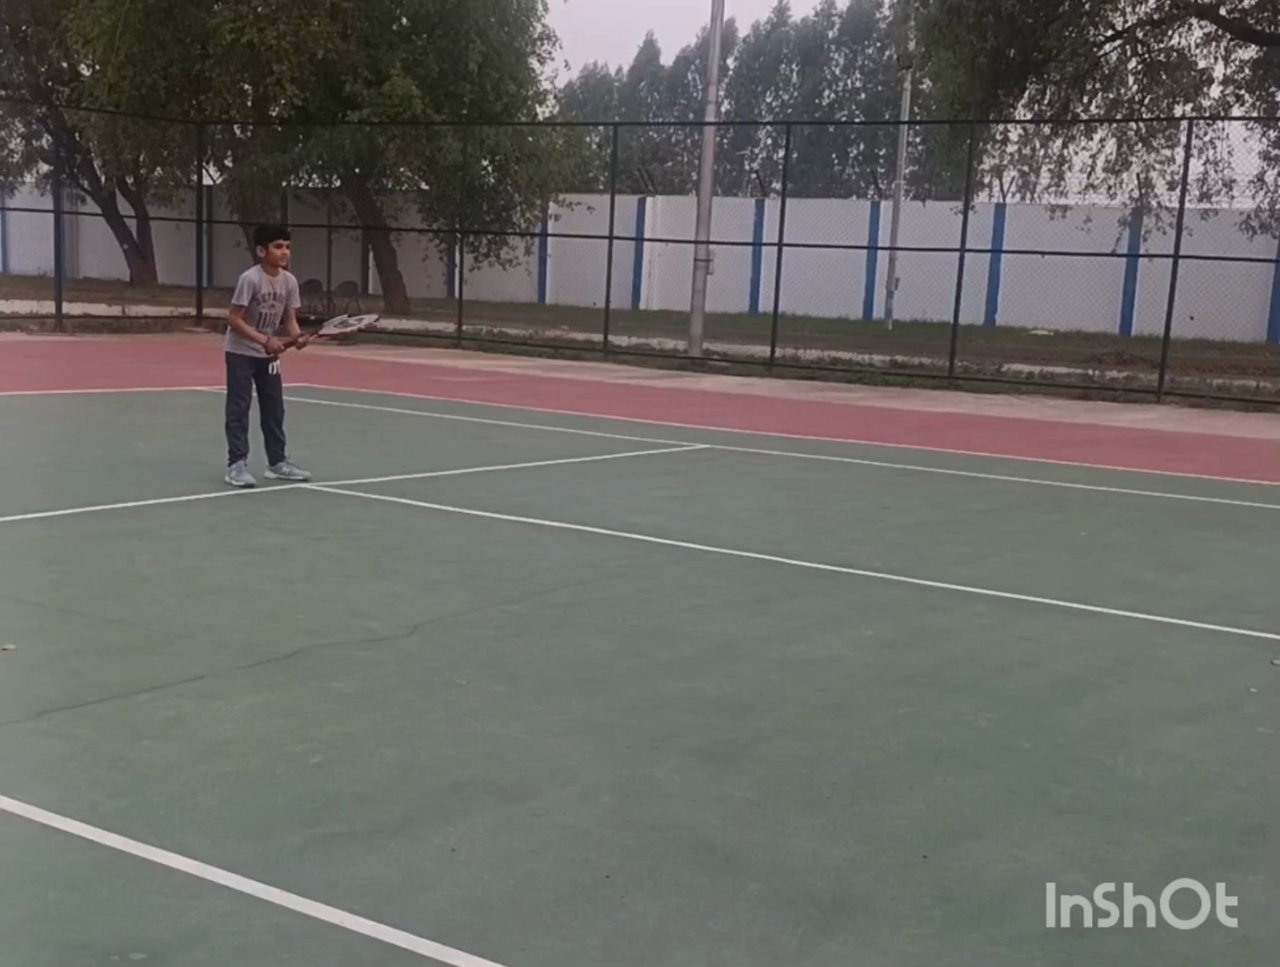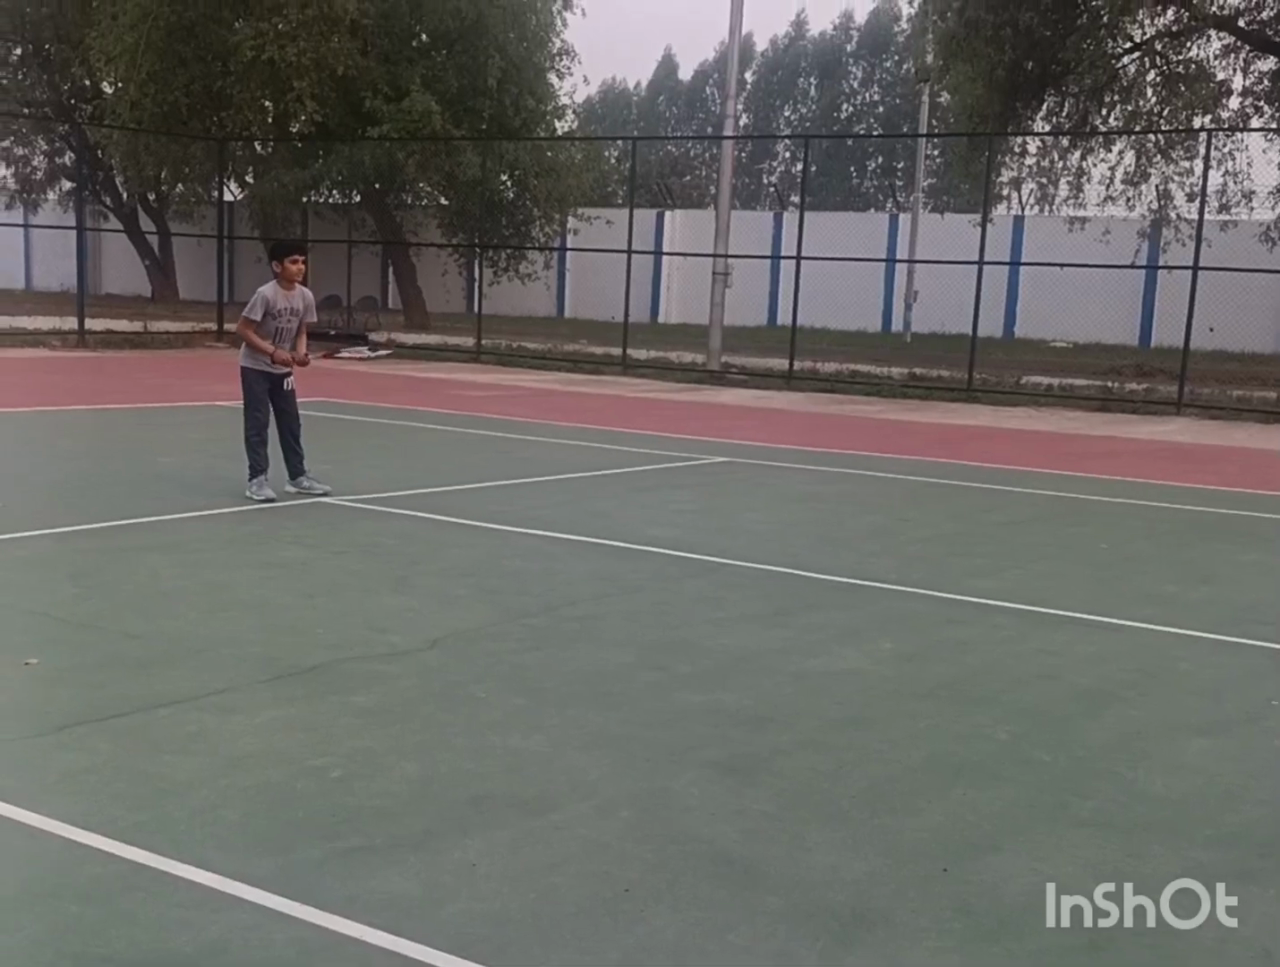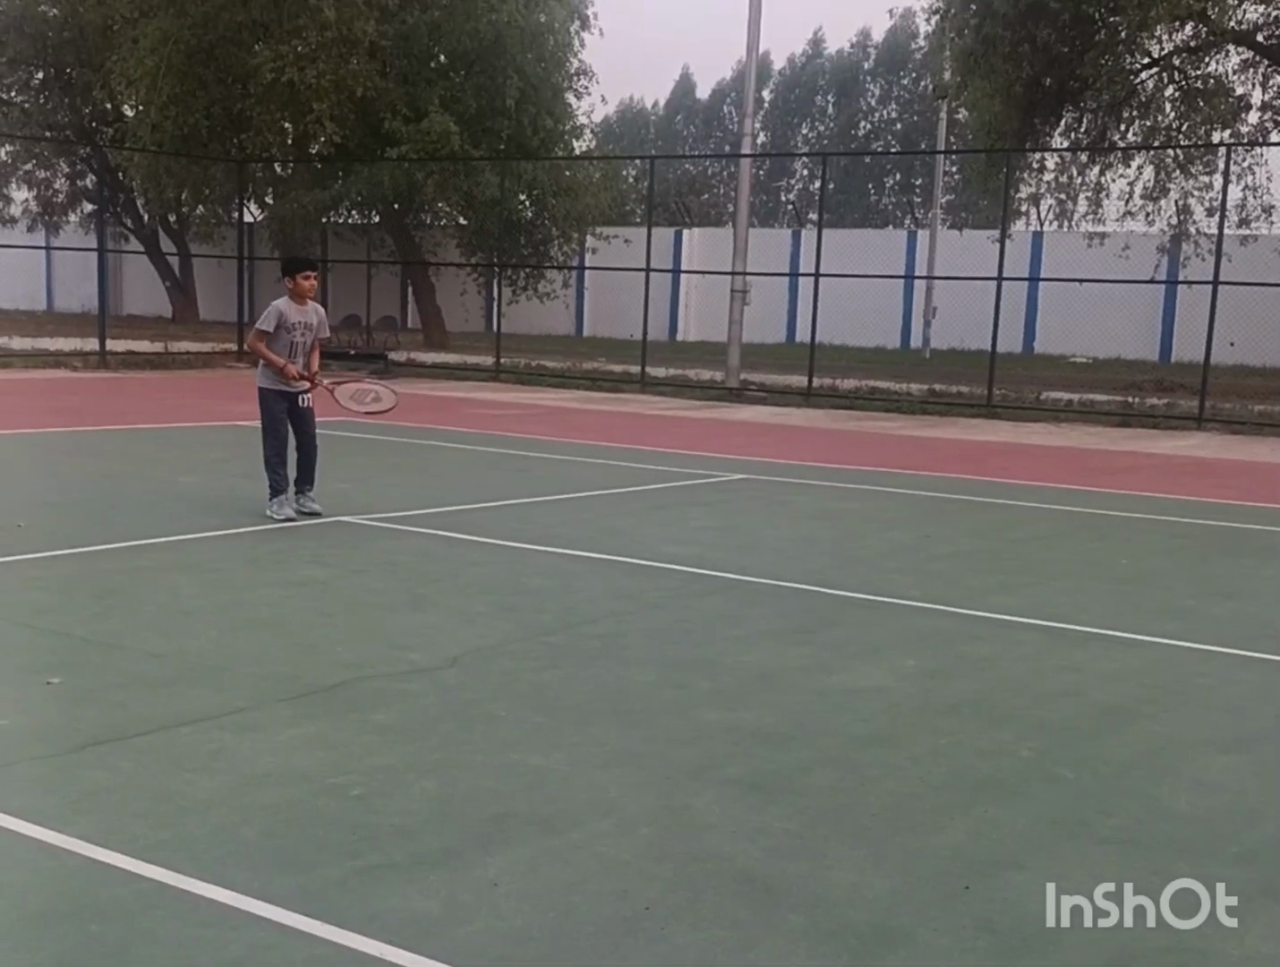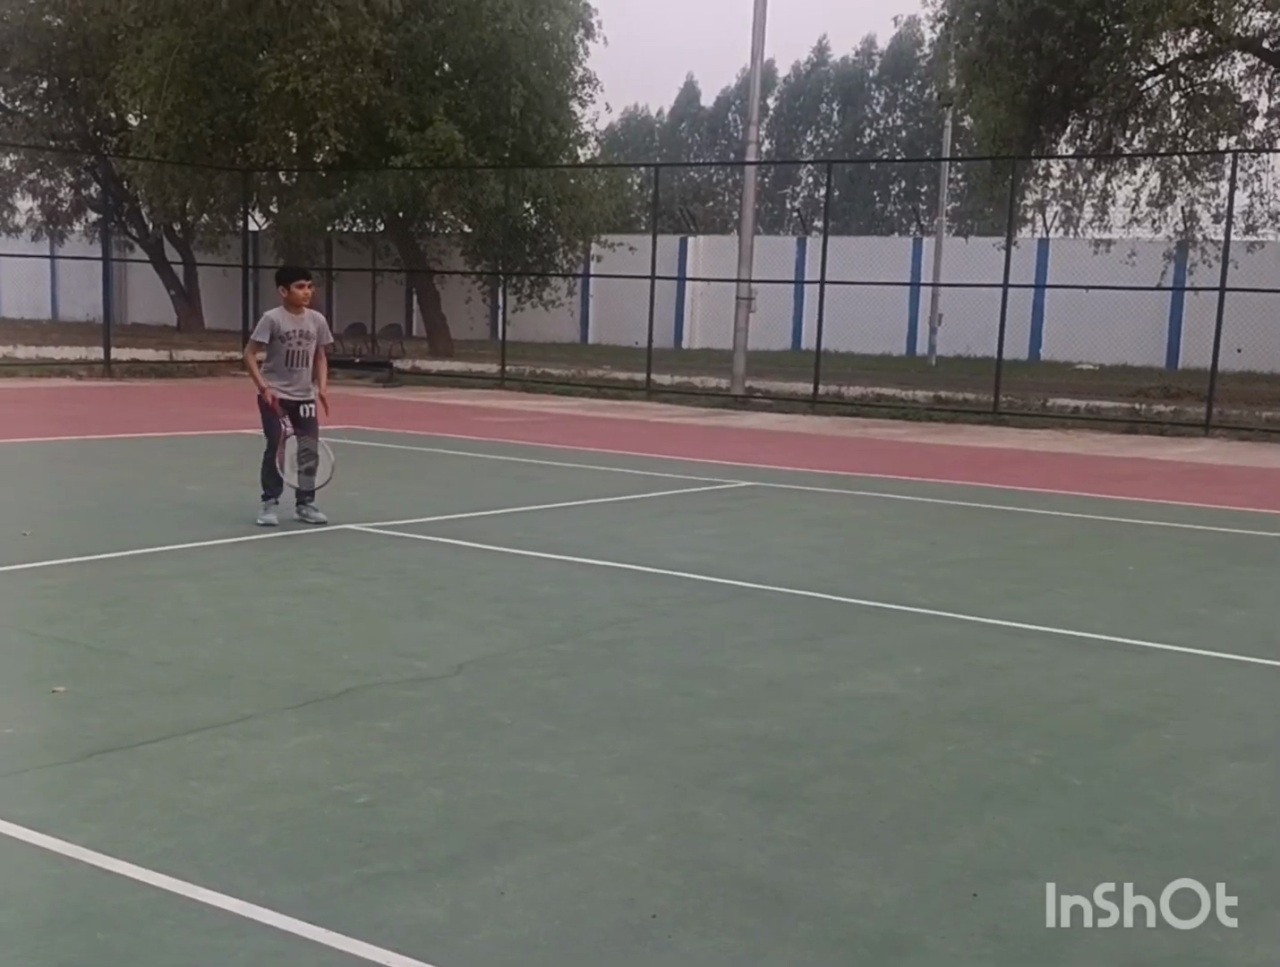
dt=0.3s
person 1, frame 1
left shoulder: (289, 281)
right shoulder: (250, 279)
left elbow: (289, 318)
right elbow: (234, 318)
left wrist: (297, 336)
right wrist: (265, 340)
left hip: (269, 355)
right hip: (240, 352)
left knee: (274, 408)
right knee: (239, 409)
left ankle: (278, 462)
right ankle: (237, 464)
person 1, frame 2
left shoulder: (305, 297)
right shoulder: (265, 294)
right elbow: (243, 330)
left wrist: (300, 353)
right wrist: (272, 351)
left hip: (283, 370)
right hip: (256, 367)
left knee: (291, 422)
right knee: (258, 423)
left ankle: (298, 476)
right ankle: (257, 479)
person 1, frame 3
left shoulder: (318, 312)
right shoulder: (279, 309)
right elbow: (254, 343)
left wrist: (313, 369)
right wrist: (283, 365)
left hip: (300, 387)
right hip: (272, 386)
left knee: (308, 440)
right knee: (277, 442)
left ankle: (304, 493)
right ankle: (278, 498)
person 1, frame 4
left shoulder: (317, 320)
right shoulder: (272, 319)
left elbow: (320, 357)
right elbow: (250, 354)
left wrist: (322, 387)
right wrist: (263, 387)
left hip: (305, 396)
right hip: (274, 395)
left knee: (310, 450)
right knee: (275, 446)
left ankle: (305, 503)
right ankle: (269, 502)
